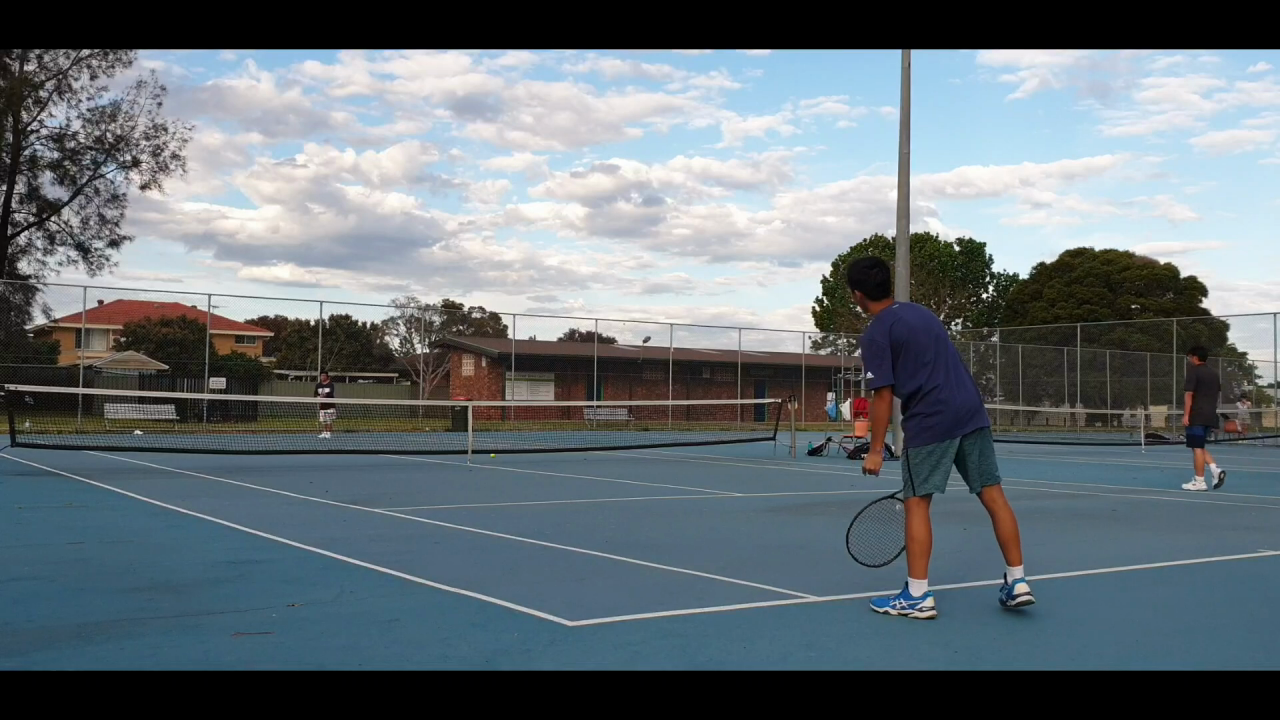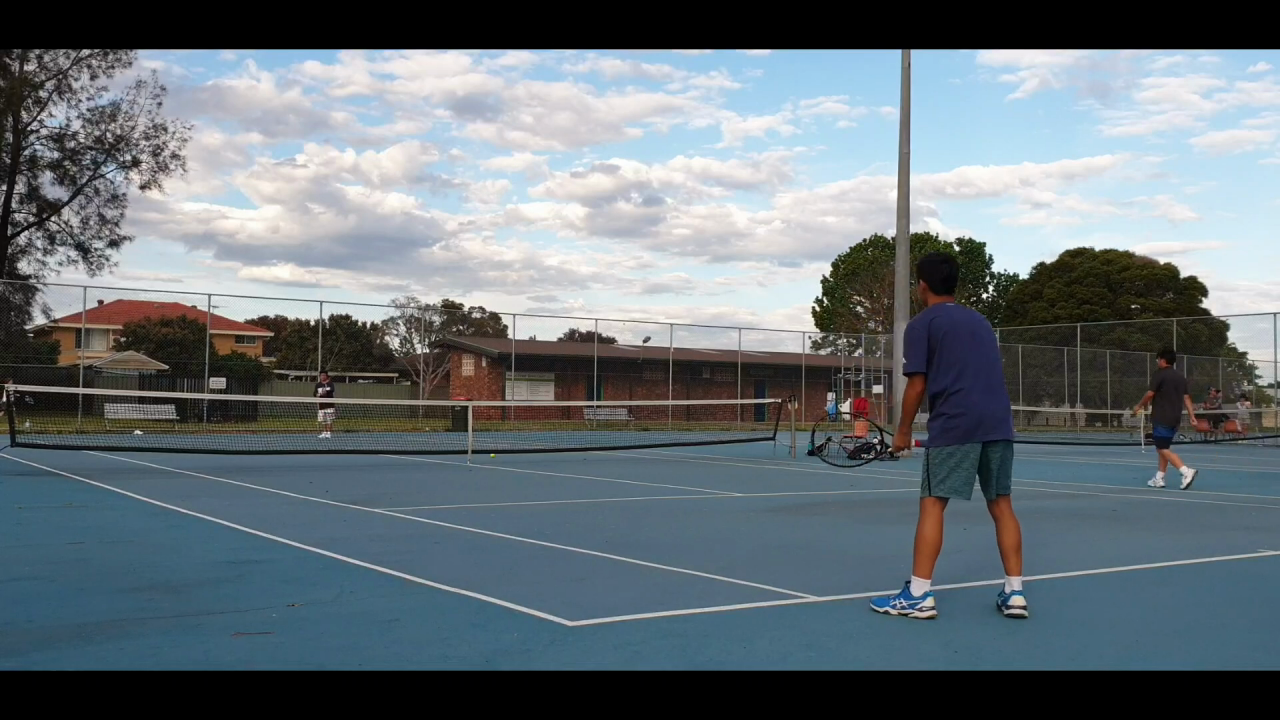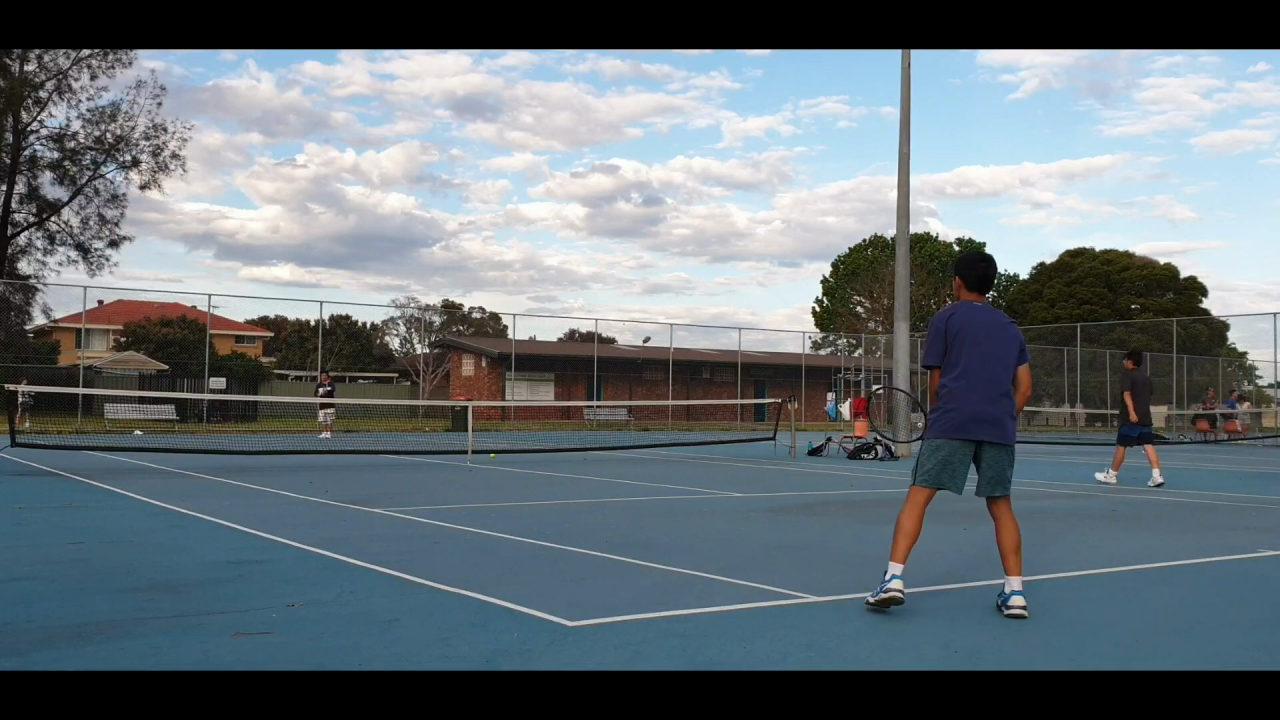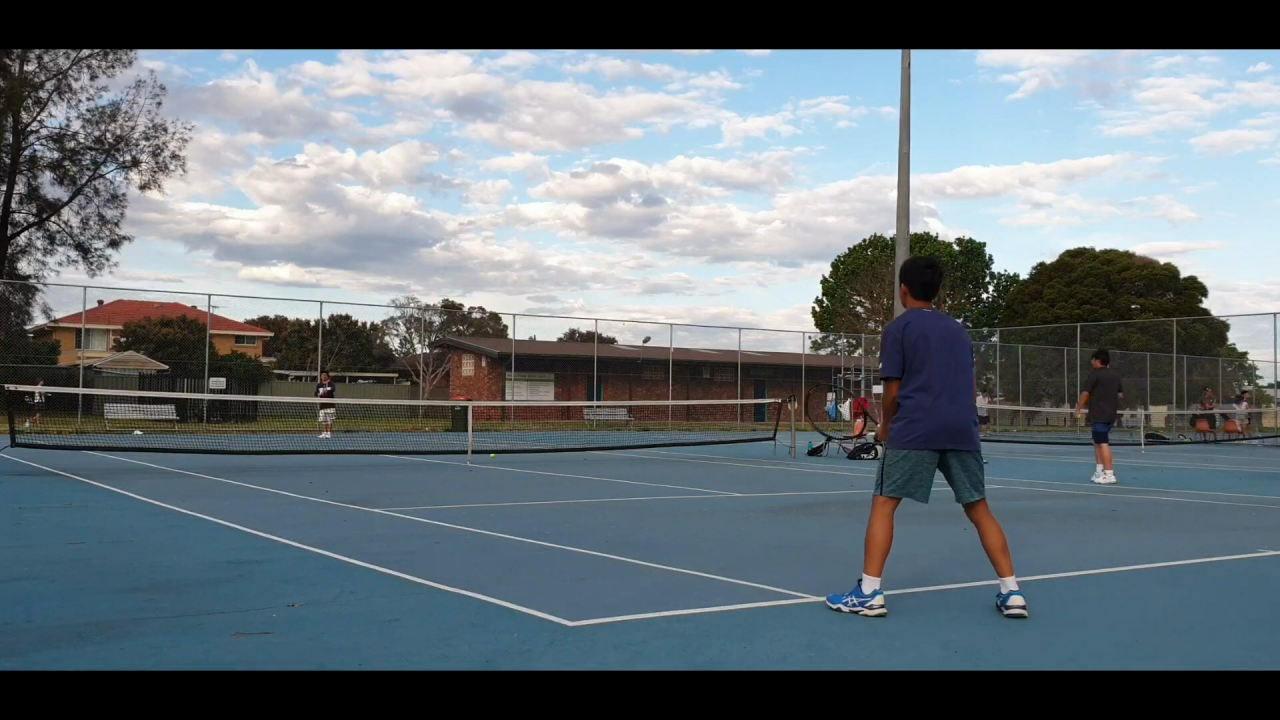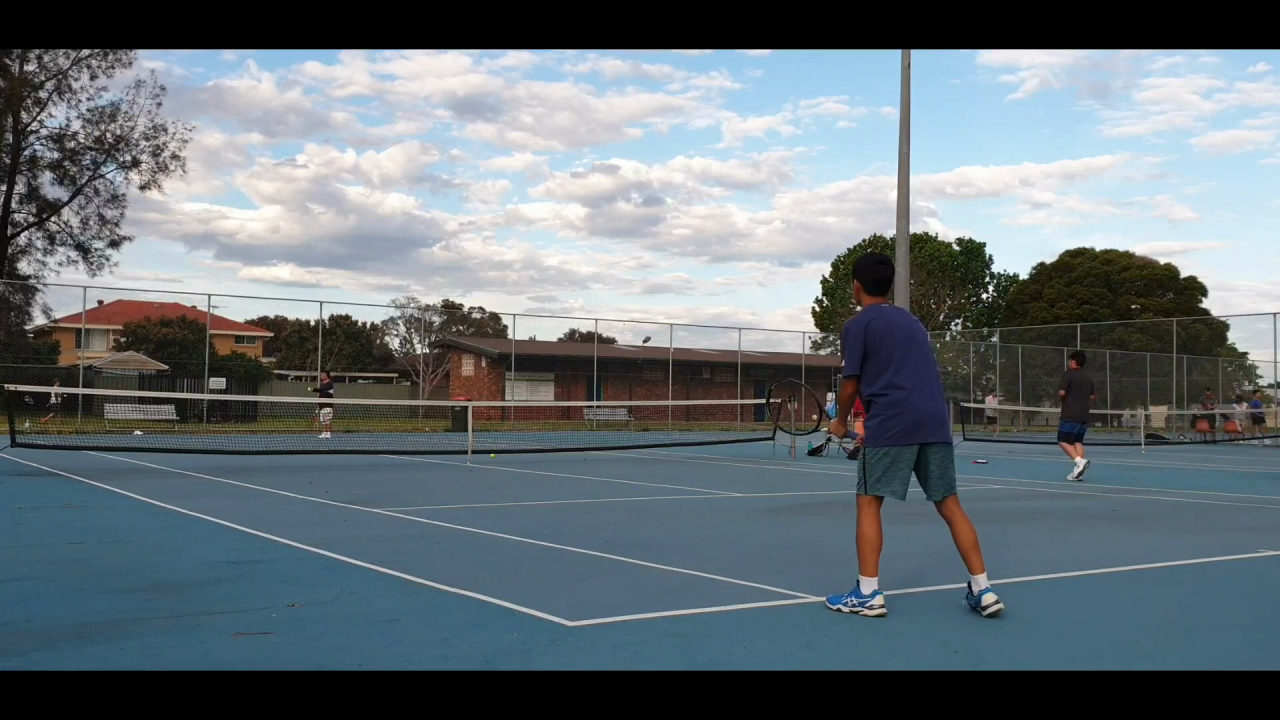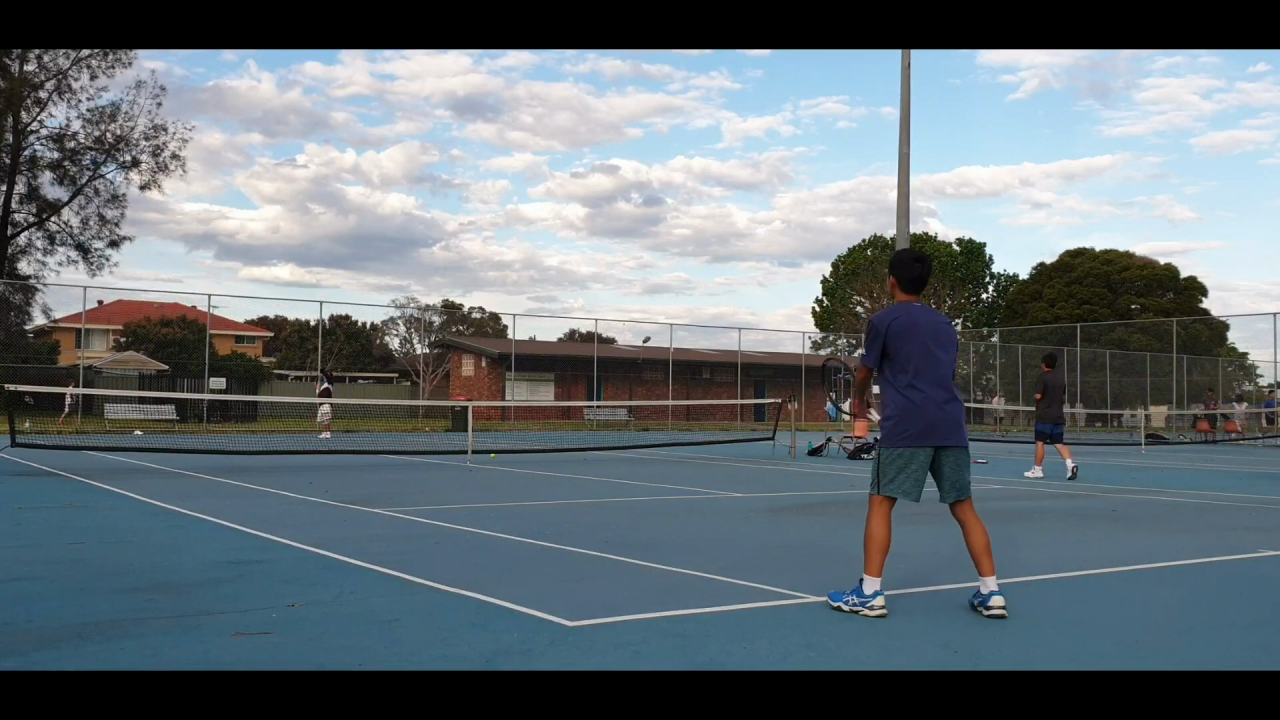
dt=0.4s
person 1, frame 1
left shoulder: (876, 335)
right shoulder: (922, 312)
left elbow: (884, 396)
left wrist: (875, 451)
left hip: (930, 422)
right hip: (971, 413)
left knee: (916, 503)
right knee: (993, 496)
left ankle: (917, 596)
right ankle: (1017, 582)
person 1, frame 2
left shoulder: (922, 325)
right shoulder: (981, 321)
left elbow: (917, 387)
right elbow: (988, 378)
left wrist: (902, 432)
left hip: (954, 425)
right hip: (998, 423)
left knee: (932, 505)
right knee: (1002, 506)
left ankle: (919, 595)
right ankle: (1014, 592)
person 1, frame 3
left shoulder: (945, 318)
right shoulder: (1010, 326)
left elbow: (936, 380)
right elbow: (1024, 387)
left wrist: (938, 416)
left hip: (952, 422)
right hip: (999, 426)
left knee: (918, 496)
right knee: (1001, 507)
left ankle: (894, 578)
right ankle: (1014, 592)
person 1, frame 4
left shoulder: (897, 328)
right shoulder: (957, 330)
left elbow: (893, 391)
right elbow: (971, 389)
left wrist: (885, 427)
left hip: (914, 430)
right hip: (962, 430)
left knee: (884, 505)
right knee: (979, 510)
left ankle: (870, 593)
right ankle: (1012, 592)
person 1, frame 5
left shoulder: (857, 325)
right shoulder: (912, 322)
left elbow: (851, 385)
left wrist: (840, 421)
left hip: (890, 425)
right hip: (935, 423)
left knee: (868, 503)
right knee: (950, 505)
left ankle: (868, 593)
right ankle: (983, 589)
person 1, frame 6
left shoulder: (883, 321)
right shoulder: (946, 324)
left elbow: (865, 373)
left wrist: (859, 400)
left hip: (906, 427)
right hip: (951, 426)
left knee: (880, 504)
right knee: (964, 508)
left ankle: (870, 593)
right ankle: (991, 592)
